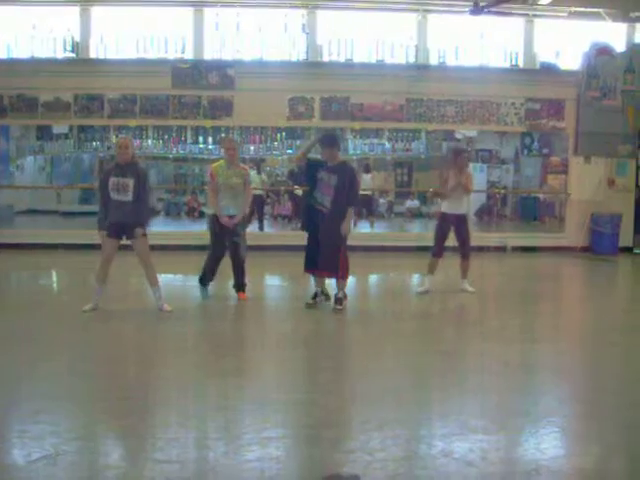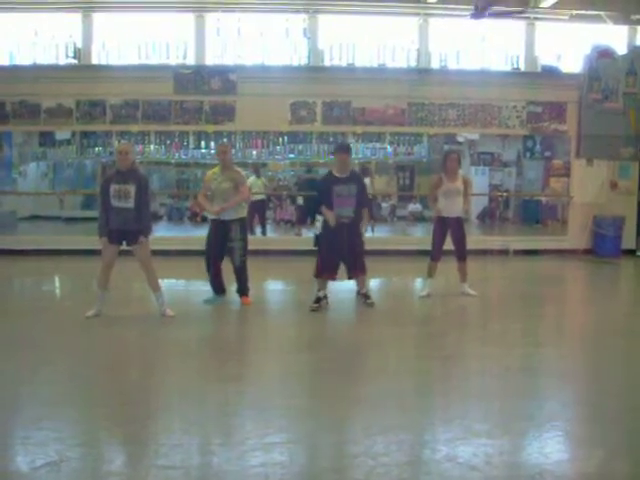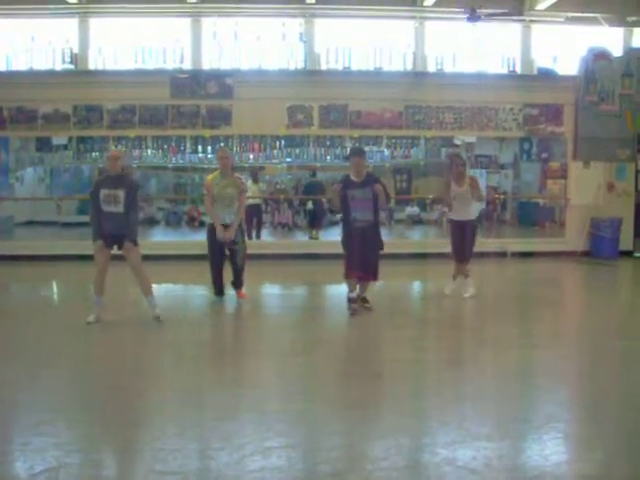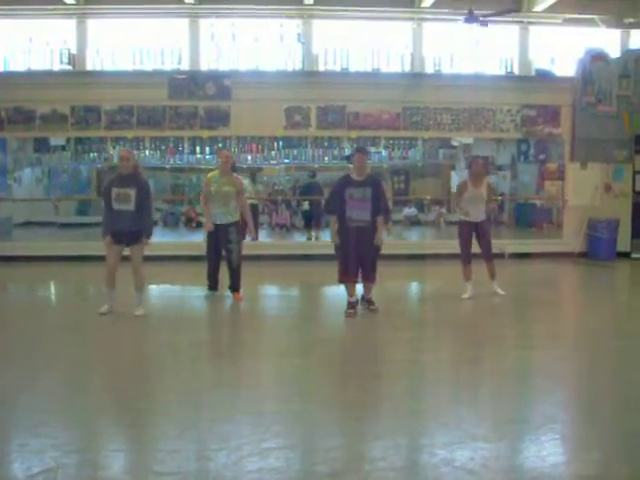
dt=0.7s
person 1, frame 1
left shoulder: (140, 172)
right shoulder: (108, 173)
left elbow: (144, 200)
right elbow: (103, 201)
left wrist: (142, 224)
right wrist: (102, 225)
left hip: (134, 223)
right hip: (113, 223)
left knee: (146, 261)
right knee: (105, 261)
left ankle: (160, 301)
right ankle: (95, 301)
person 1, frame 2
left shoulder: (140, 179)
right shoulder: (109, 180)
left elbow: (145, 207)
right elbow: (103, 208)
left wrist: (145, 232)
right wrist: (102, 232)
left hip: (135, 229)
right hip: (114, 229)
left knee: (148, 266)
right knee: (105, 266)
left ankle: (163, 307)
right ankle: (98, 307)
person 1, frame 3
left shoulder: (130, 184)
right shoulder: (99, 184)
left elbow: (133, 212)
right elbow: (94, 212)
left wrist: (130, 237)
right wrist: (96, 236)
left hip: (125, 233)
right hip: (105, 234)
left knee: (138, 268)
right knee: (100, 271)
left ankle: (154, 308)
right ankle: (98, 311)
person 1, frame 4
left shoulder: (141, 183)
right shoulder: (111, 183)
left elbow: (147, 210)
right elbow: (107, 209)
left wrist: (147, 233)
right wrist: (106, 232)
left hip: (135, 231)
right hip: (116, 231)
left knee: (137, 267)
right knee: (110, 267)
left ankle: (139, 304)
right ankle: (110, 302)
person 2, frame 1
left shoulder: (347, 171)
right shoulder: (319, 166)
left elbow: (352, 200)
right elbow: (300, 159)
left wrist: (347, 222)
right wrist: (313, 142)
left hip: (336, 221)
right hip: (316, 219)
left knee: (338, 257)
right knee: (314, 255)
left ankle: (341, 294)
right ankle: (320, 291)
person 2, frame 2
left shoulder: (357, 178)
right shoulder: (327, 180)
left elbow: (364, 202)
right elbow: (321, 203)
left wrist: (365, 219)
right wrist: (327, 214)
left hip: (353, 227)
right hip: (332, 227)
left knee: (357, 259)
right knee: (325, 261)
left ankle: (363, 291)
right ankle: (321, 295)
person 2, frame 3
left shoulder: (374, 181)
right shoulder: (344, 183)
left elbow: (383, 205)
right elbow: (338, 207)
left wrist: (380, 194)
right wrist: (336, 195)
left hip: (371, 230)
right hip: (351, 230)
left knee: (369, 263)
right knee: (352, 262)
left ankle: (362, 295)
right ankle: (352, 296)
person 2, frame 4
left shoulder: (375, 183)
right shoulder: (343, 182)
left elbow: (381, 210)
right elbow: (333, 209)
left wrist: (380, 232)
right wrist: (333, 231)
left hip: (368, 232)
right hip: (347, 232)
left knee: (369, 266)
right knee: (348, 266)
left ankle: (367, 297)
right ankle: (351, 301)
person 3, frame 1
left shoulder: (244, 171)
right shoulder: (215, 169)
left elbow: (248, 196)
right elbow: (212, 194)
left wrist: (240, 216)
right wrist: (222, 216)
left hip: (238, 217)
right hip: (219, 216)
left knee: (239, 254)
right knee: (217, 252)
left ankle: (240, 288)
right ankle: (204, 282)
person 3, frame 2
left shoulder: (238, 174)
right shoulder: (211, 175)
left elbow: (244, 195)
right elbow: (201, 196)
left wrist: (223, 207)
right wrist: (210, 208)
left hip: (236, 220)
right hip: (217, 221)
left knee: (239, 258)
right knee: (212, 258)
left ankle: (243, 292)
right ankle: (218, 291)
person 3, frame 3
left shoulder: (239, 181)
right shoulder: (210, 180)
left elbow: (242, 206)
right elbow: (208, 205)
left wrist: (232, 228)
right wrist: (218, 228)
left hip: (235, 224)
right hip: (216, 225)
left knee: (239, 258)
right knee: (216, 261)
left ankle: (238, 286)
right ankle: (218, 293)
person 3, frame 4
left shoulder: (237, 180)
right shoulder: (210, 178)
left elbow: (243, 204)
right elbow: (203, 200)
left wrist: (250, 226)
right wrist: (207, 220)
left hip: (232, 223)
right hip: (214, 224)
left knee: (234, 258)
right knee: (212, 258)
left ankle: (235, 289)
right ankle: (212, 287)
person 4, frame 1
left shoulder: (467, 175)
right shoulder: (446, 175)
left elbow: (469, 191)
right elbow: (443, 195)
left wrist: (461, 181)
right wrist: (456, 184)
left hip: (461, 216)
right hip: (446, 215)
left knee: (465, 250)
right knee: (438, 249)
left ankle: (464, 283)
right ankle: (427, 282)
person 4, frame 2
left shoulder: (464, 180)
right shoulder: (439, 179)
left elbow: (466, 197)
right elbow: (431, 199)
left wrist: (466, 206)
right wrist: (435, 207)
left hip: (457, 219)
right hip: (441, 218)
left knee: (462, 253)
right knee: (435, 252)
left ankle: (464, 286)
right ankle: (428, 286)
person 4, frame 3
left shoulder: (471, 180)
right shoulder: (449, 183)
left elbow: (481, 198)
right elbow: (447, 204)
left wrist: (475, 194)
right wrist: (449, 202)
left hip: (470, 220)
right hip: (455, 221)
left knee: (466, 254)
right knee: (459, 255)
left ankle: (453, 281)
right ankle: (470, 285)
person 4, frame 4
left shoulder: (487, 184)
right shoulder: (463, 185)
left elbow: (490, 202)
right elbow: (457, 202)
left wrist: (488, 208)
right wrist: (462, 210)
left hip: (481, 222)
right hip: (465, 222)
left knee: (488, 254)
right knee: (466, 255)
left ankle: (494, 285)
right ankle: (468, 287)
